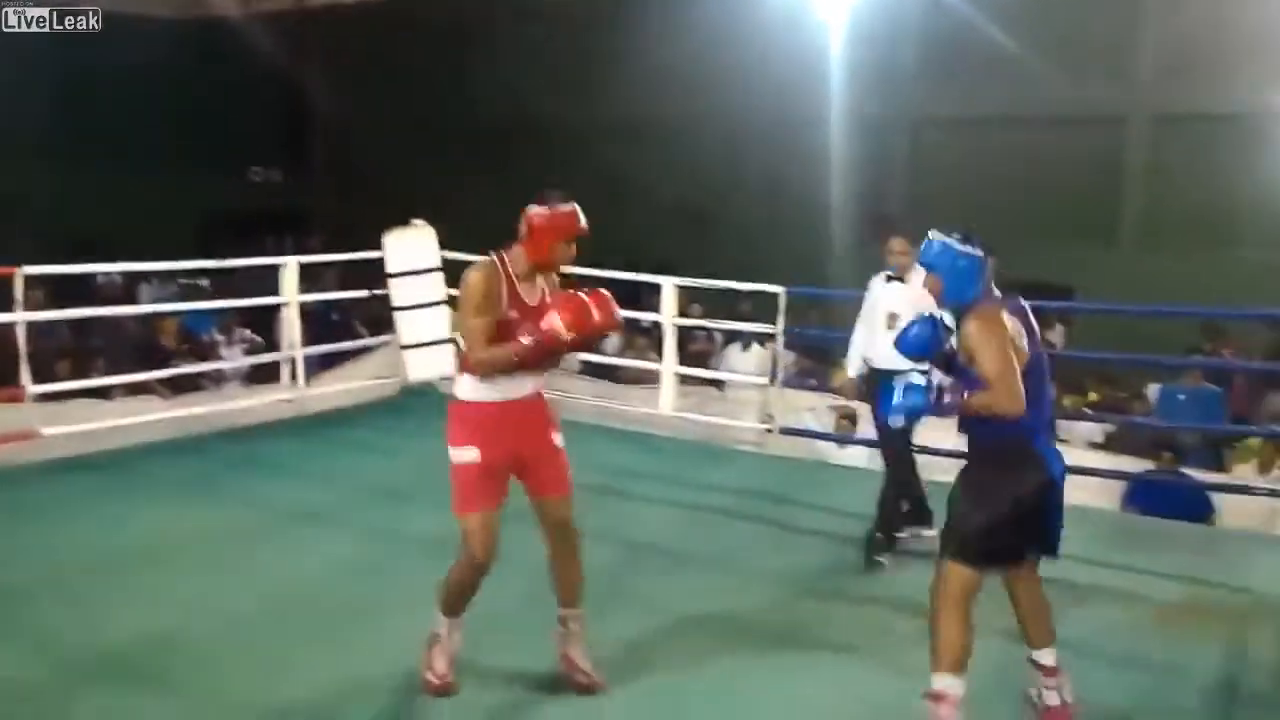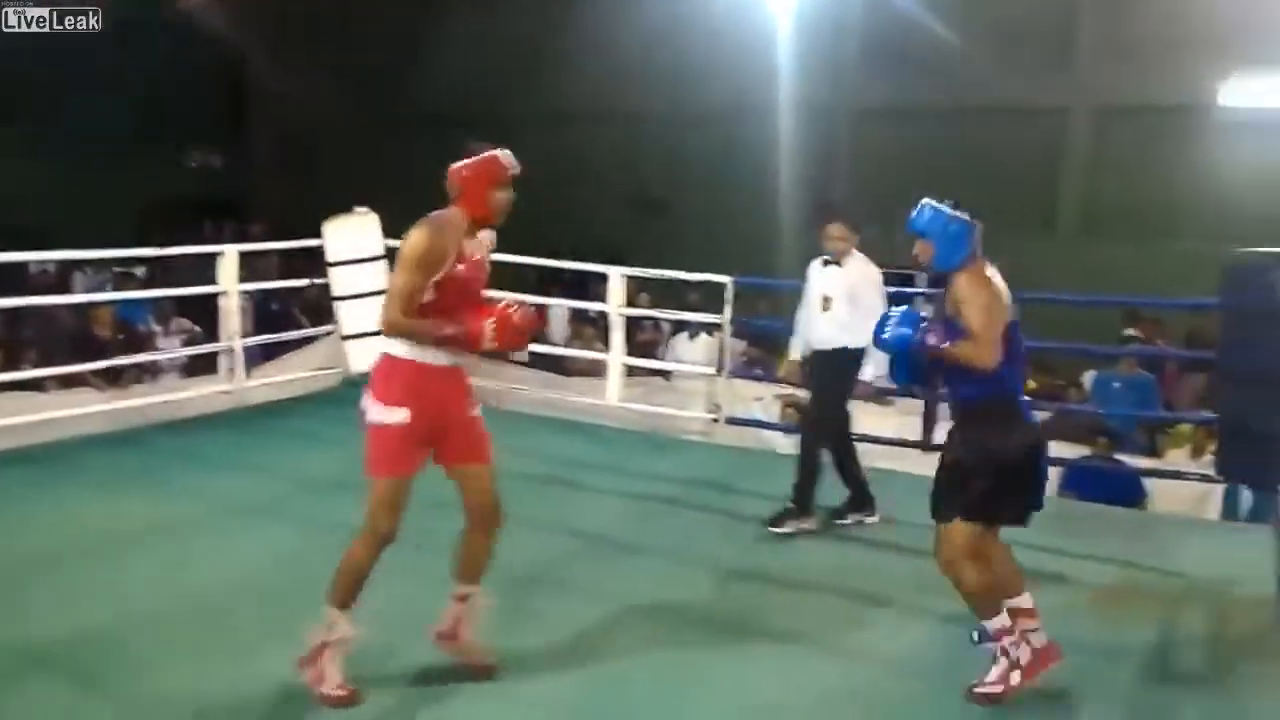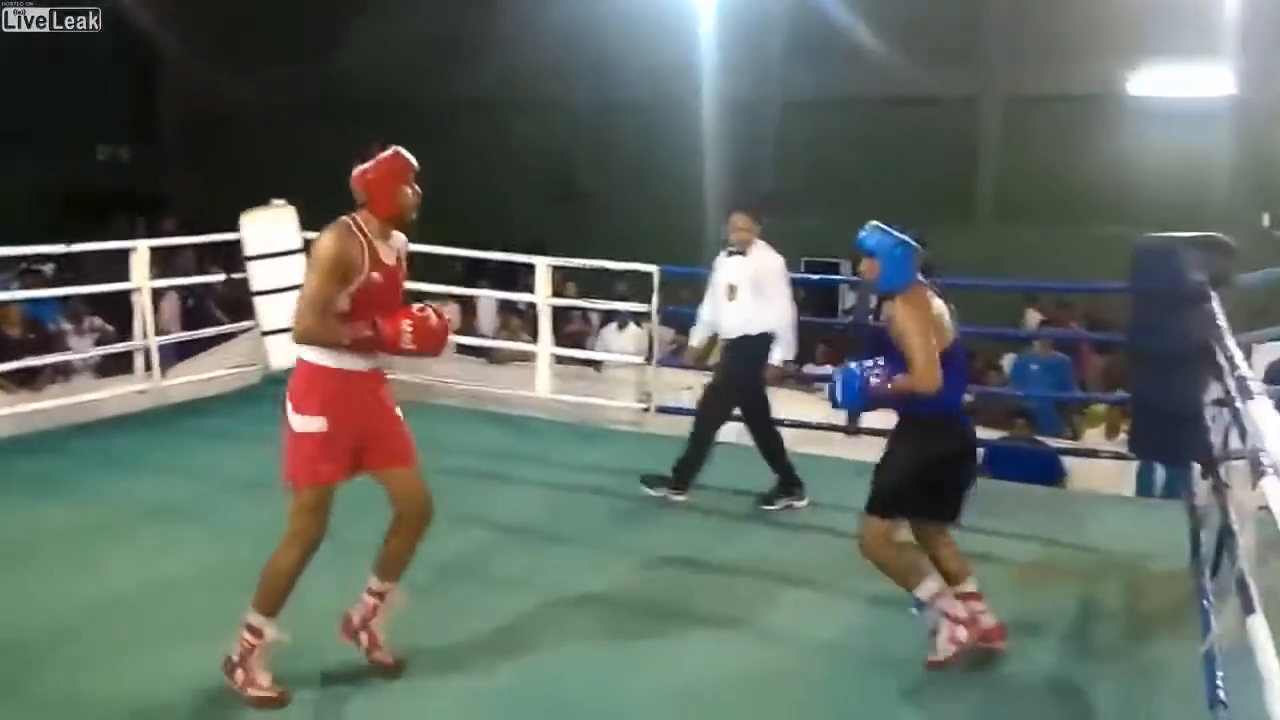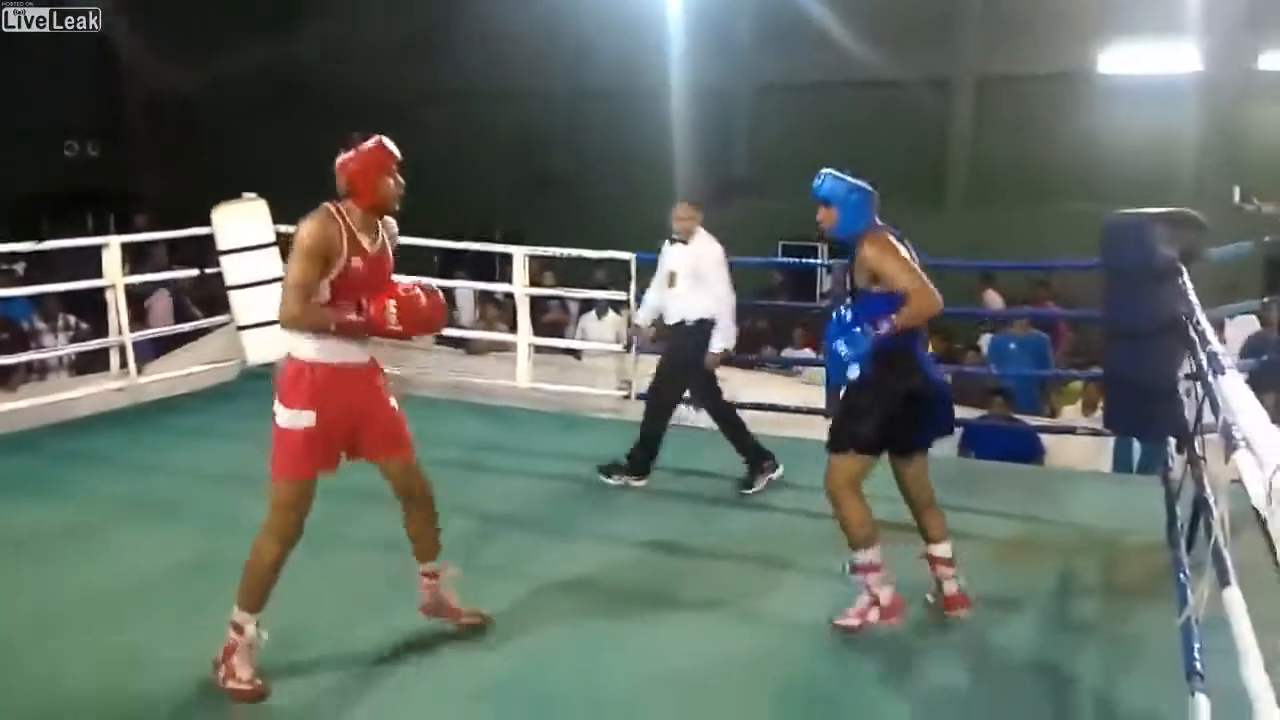
dt=0.2s
person 1, frame 1
left shoulder: (550, 283)
right shoulder: (483, 279)
left elbow: (540, 360)
right elbow: (480, 359)
left wrist: (579, 335)
right wrist: (539, 340)
left hip: (529, 411)
right hip: (479, 416)
left knee: (564, 532)
right knee: (479, 553)
left ankle: (572, 645)
right ankle: (443, 640)
person 1, frame 2
left shoulder: (479, 243)
right shoulder: (428, 238)
right elbow: (393, 321)
left wrist: (497, 327)
right wrist: (463, 334)
left hip: (449, 380)
right hip: (403, 381)
left knee: (486, 509)
right knee: (382, 526)
left ankle: (457, 622)
right ankle: (324, 647)
person 1, frame 3
left shoulder: (396, 244)
right shoulder: (339, 243)
right elbow: (306, 328)
left wrist: (415, 329)
right wrist: (379, 336)
left hip: (369, 386)
right hip: (322, 390)
left knee: (417, 508)
right knee: (305, 532)
left ankle: (365, 617)
right ankle: (247, 652)
person 1, frame 4
left shoulder: (384, 230)
right shoulder: (321, 230)
right elbow: (293, 315)
left wrist: (413, 311)
right wrist: (366, 318)
left hip: (362, 375)
right hip: (313, 381)
left knee: (416, 490)
right knee: (285, 523)
left ankle: (435, 592)
right ankle: (236, 647)
person 2, frame 1
left shoulder: (981, 323)
right shoulder: (1006, 309)
left elbow: (1011, 402)
left wrist: (939, 397)
right wrist: (939, 348)
left hip: (1006, 465)
right hip: (1033, 463)
left knee: (950, 593)
right knee: (1021, 575)
person 2, frame 2
left shoulder: (970, 281)
right shoulder: (969, 279)
left elbow: (988, 355)
left wrist: (925, 340)
right wrist: (926, 339)
left hip: (990, 430)
right hip: (991, 424)
left knee: (955, 552)
right knee: (983, 537)
left ankle: (1012, 652)
right ankle: (1034, 643)
person 2, frame 3
left shoulder: (908, 306)
right shoulder: (919, 299)
left elbow: (928, 381)
left wrist: (873, 385)
right wrist: (877, 376)
left hip: (930, 436)
right hip: (933, 432)
left knee: (875, 540)
right knee: (929, 535)
left ankle: (953, 617)
right ankle: (982, 622)
person 2, frame 4
left shoulder: (874, 247)
right shoulder: (873, 243)
left elbow: (929, 302)
left wrist: (877, 332)
right wrist: (851, 318)
left hip: (891, 375)
right hip: (903, 375)
left knee: (841, 482)
right knee: (916, 487)
left ankle: (879, 595)
right ankle: (950, 589)
person 3, frame 1
left shoulder: (928, 289)
right shoulder: (878, 284)
right elbow: (864, 327)
right wrist: (853, 371)
left hip: (908, 378)
right hip: (878, 375)
left knee: (895, 453)
right knee: (894, 451)
left ankle: (883, 534)
right ankle: (918, 514)
person 3, frame 2
left shoulder: (865, 272)
right shoulder: (816, 268)
left elbow: (874, 324)
right wrist: (795, 355)
left hip: (844, 358)
right hip: (820, 356)
left knee: (813, 427)
right knee: (834, 431)
left ankle: (801, 509)
right ankle: (861, 501)
person 3, frame 3
left shoulder: (768, 262)
right shoulder: (724, 259)
left elbow: (782, 311)
right elbow: (712, 303)
left wrist: (778, 358)
right wrist: (697, 340)
left hip: (753, 346)
right hip: (734, 344)
left knee: (710, 409)
right knee: (757, 419)
left ankle: (679, 480)
right ankle: (790, 486)
person 3, frame 4
left shoulder: (708, 250)
right shoulder: (671, 247)
left elbow: (722, 298)
right elbow: (659, 286)
left wrist: (718, 346)
right wrist: (643, 318)
left hip: (696, 332)
right hip: (680, 330)
left knee: (660, 397)
right knee: (711, 401)
left ankle: (637, 467)
right ankle: (761, 462)
